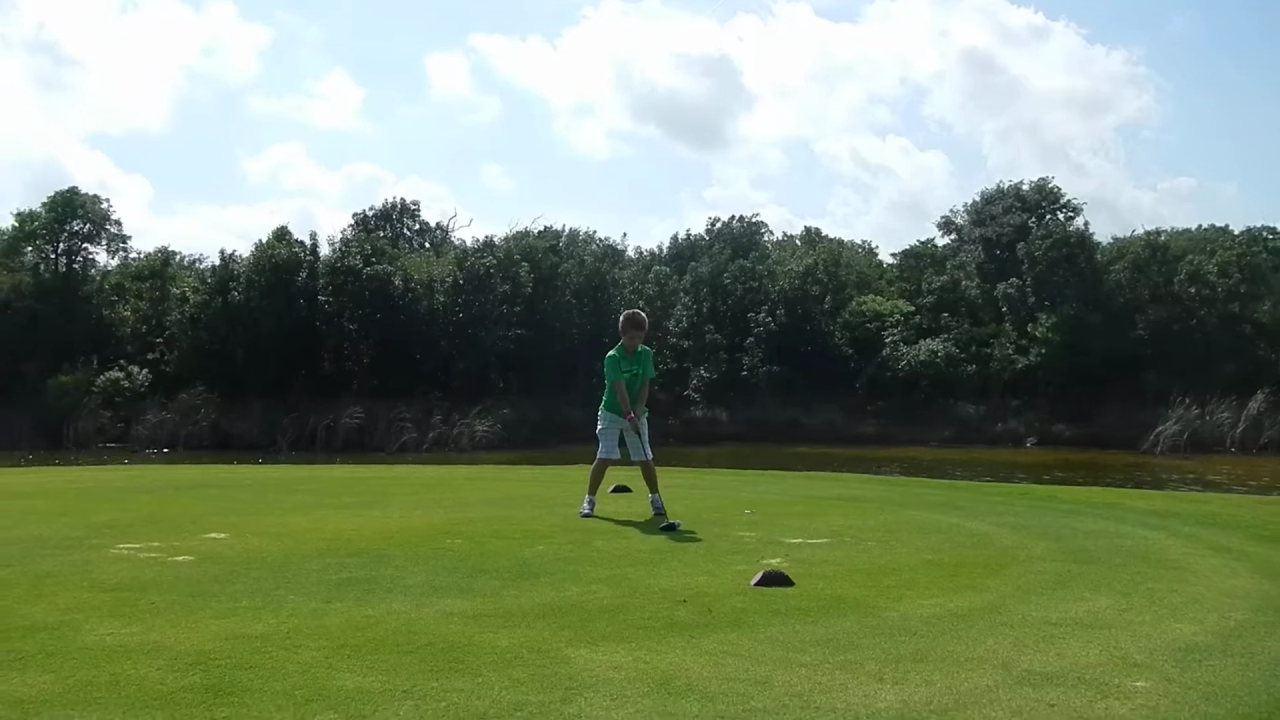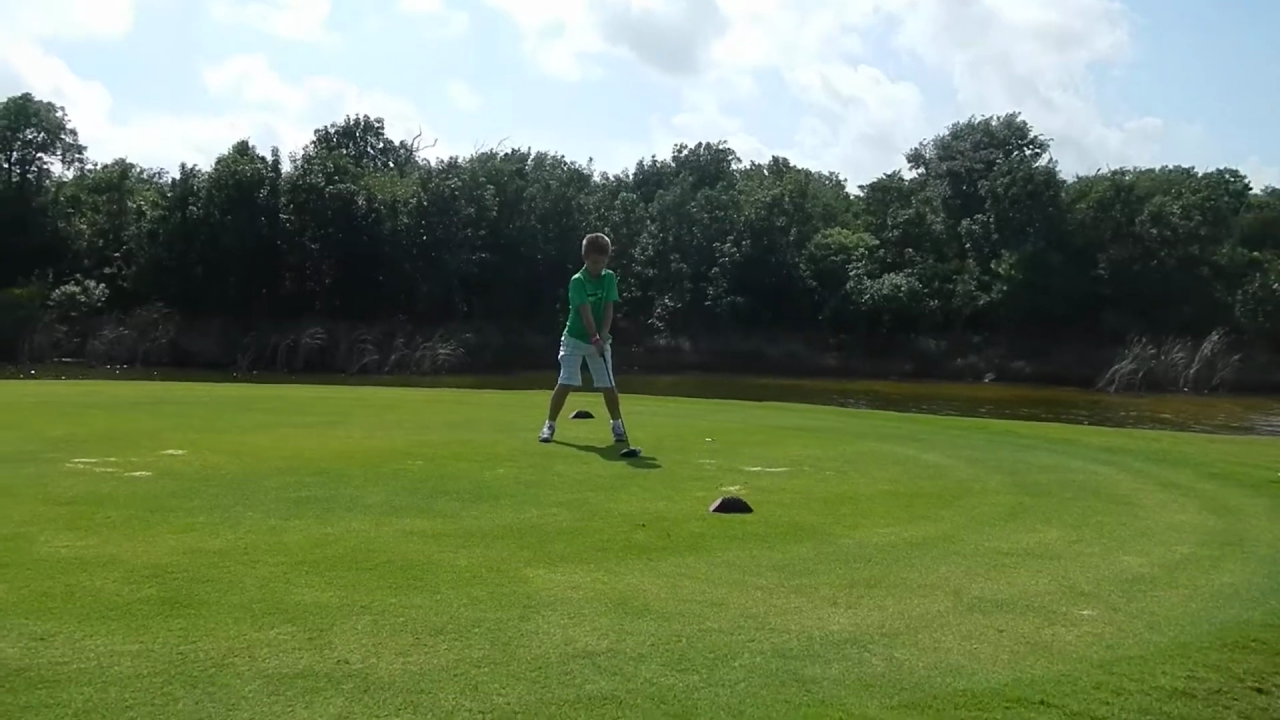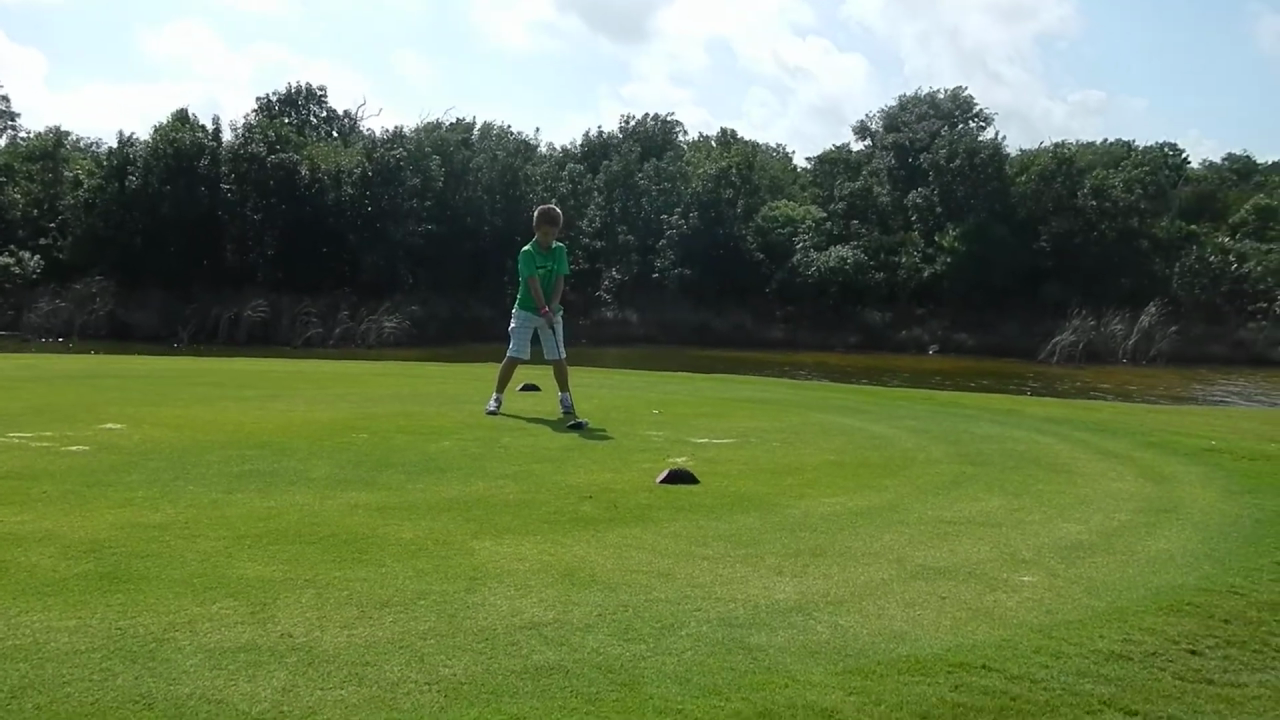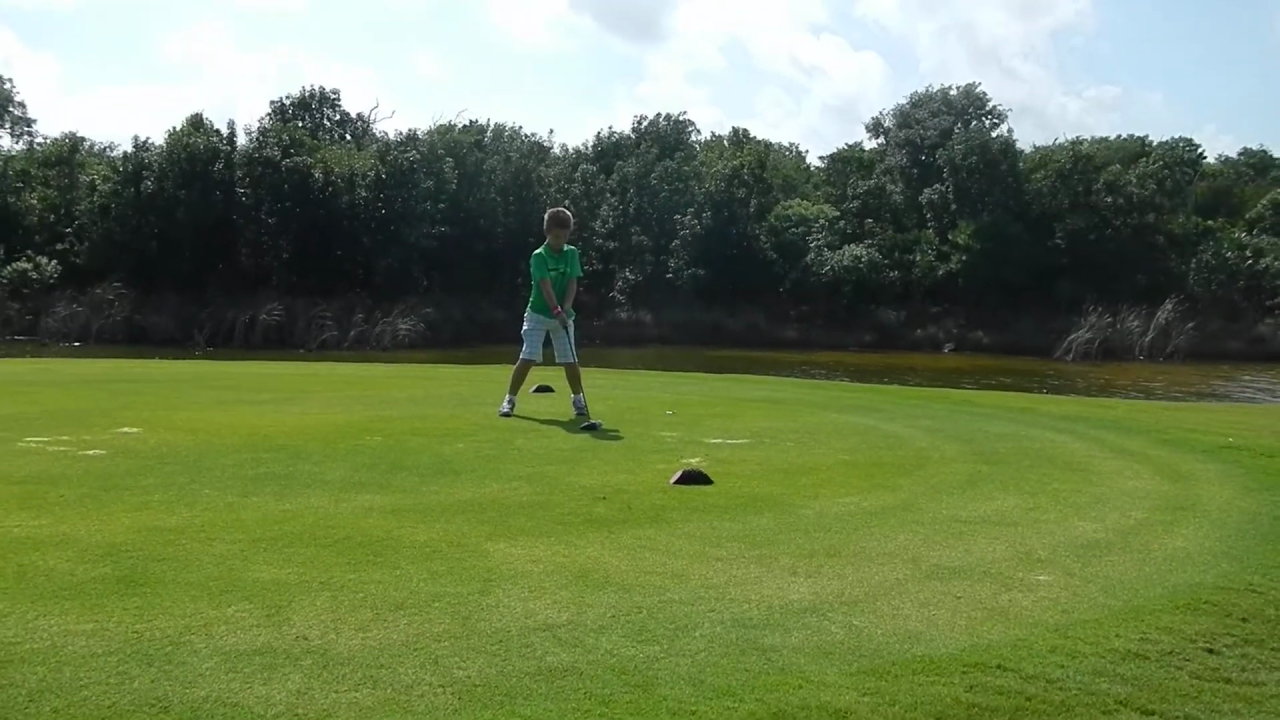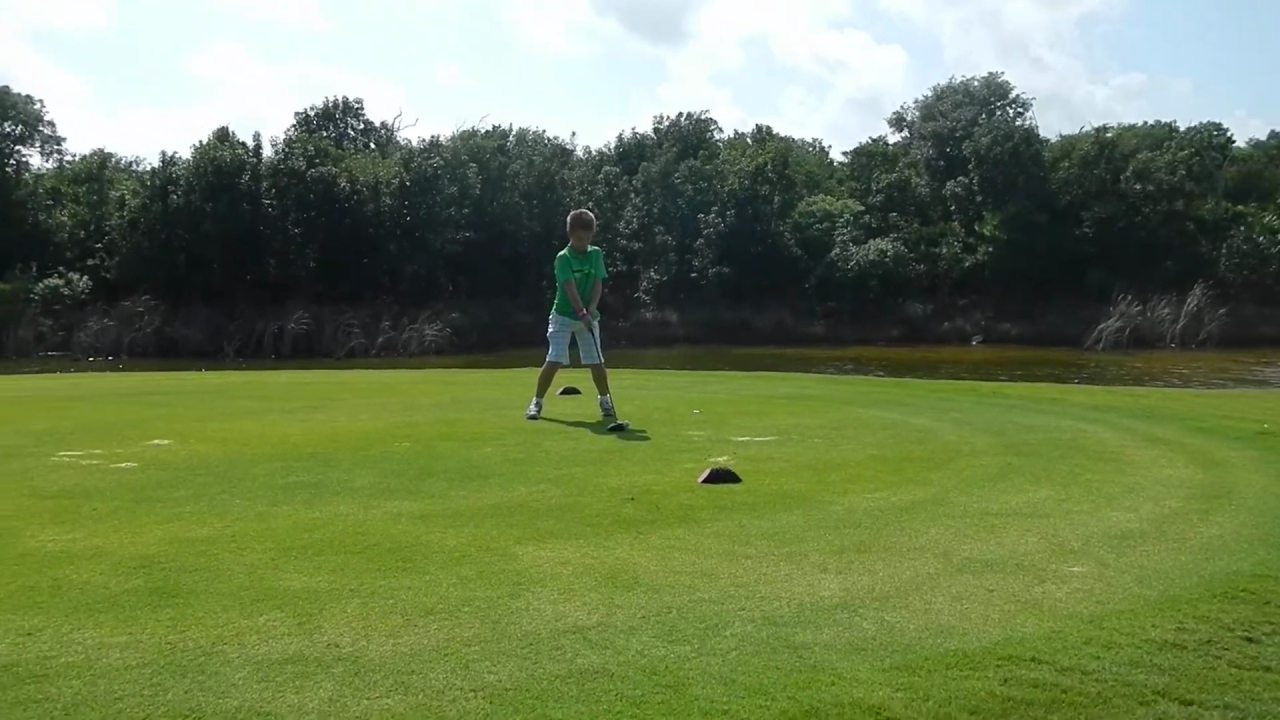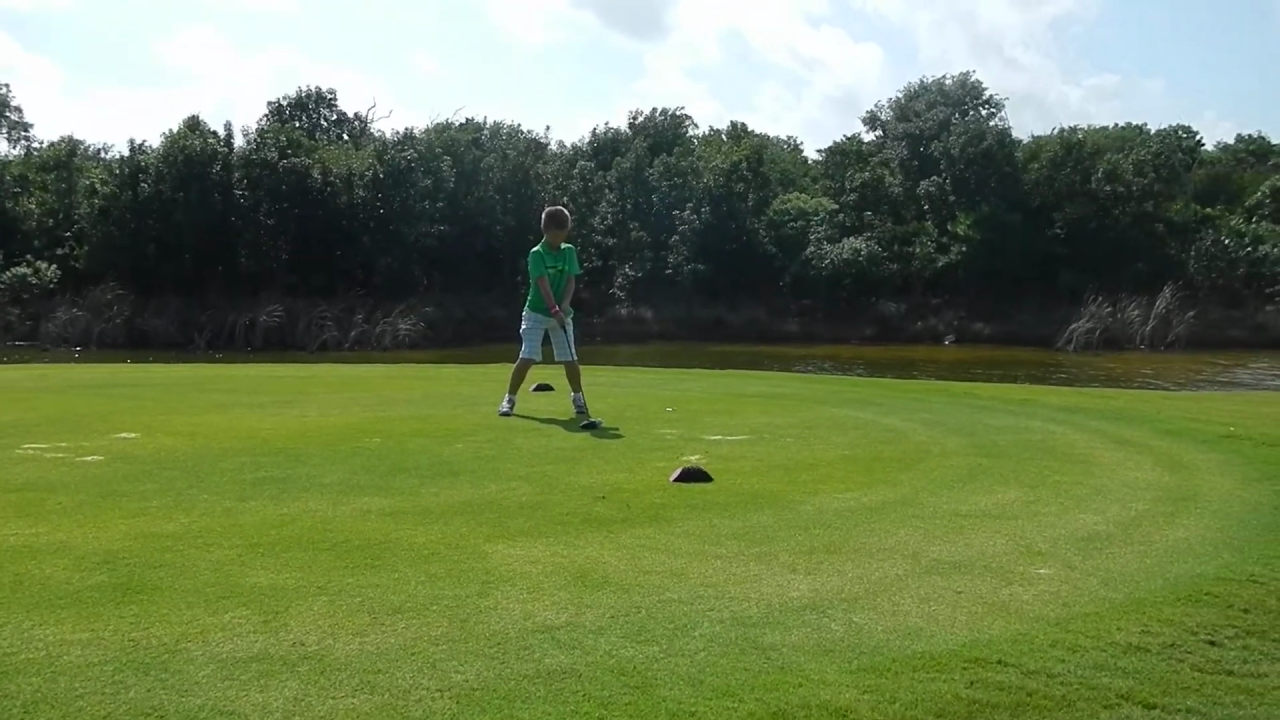
dt=0.7s
person 1, frame 1
left shoulder: (646, 354)
right shoulder: (612, 357)
left elbow: (645, 385)
right elbow: (620, 389)
left wrist: (637, 412)
right wrist: (628, 415)
left hip: (637, 413)
right hip: (612, 413)
left knee: (646, 459)
right knee: (604, 457)
left ankle: (655, 499)
right ankle: (589, 500)
person 1, frame 2
left shoulder: (609, 278)
right shoulder: (577, 281)
left elbow: (609, 309)
right elbow: (585, 312)
left wrist: (602, 336)
right wrist: (594, 338)
left hip: (600, 339)
right hip: (575, 338)
left knee: (608, 384)
right knee: (565, 383)
left ankle: (617, 425)
right ankle: (549, 425)
person 1, frame 3
left shoulder: (560, 250)
right shoulder: (527, 253)
left elbow: (560, 281)
right elbow: (534, 284)
left wrist: (552, 307)
right wrist: (543, 310)
left hip: (551, 311)
right hip: (526, 311)
left knee: (558, 357)
right knee: (514, 356)
left ankle: (565, 397)
right ankle: (496, 397)
person 1, frame 4
left shoulder: (572, 253)
right shoulder: (539, 256)
left elbow: (572, 283)
right elbow: (546, 287)
left wrist: (565, 308)
right wrist: (556, 310)
left hip: (563, 314)
right hip: (538, 314)
left knee: (570, 359)
right knee: (527, 358)
left ankle: (578, 399)
right ankle: (510, 399)
person 1, frame 5
left shoulder: (596, 254)
right shoulder: (563, 258)
left elbow: (597, 284)
right elbow: (570, 289)
left wrist: (591, 309)
right wrist: (582, 313)
left hip: (588, 316)
right hip: (563, 316)
left knee: (596, 361)
right knee: (554, 361)
left ankle: (605, 400)
right ankle: (536, 402)
person 1, frame 6
left shoulder: (569, 251)
right shoulder: (536, 254)
left elbow: (571, 281)
right elbow: (543, 285)
left wrist: (565, 304)
right wrist: (554, 310)
left hip: (561, 312)
right hip: (537, 312)
left knee: (570, 358)
right knee: (527, 358)
left ankle: (578, 398)
right ankle: (509, 398)
